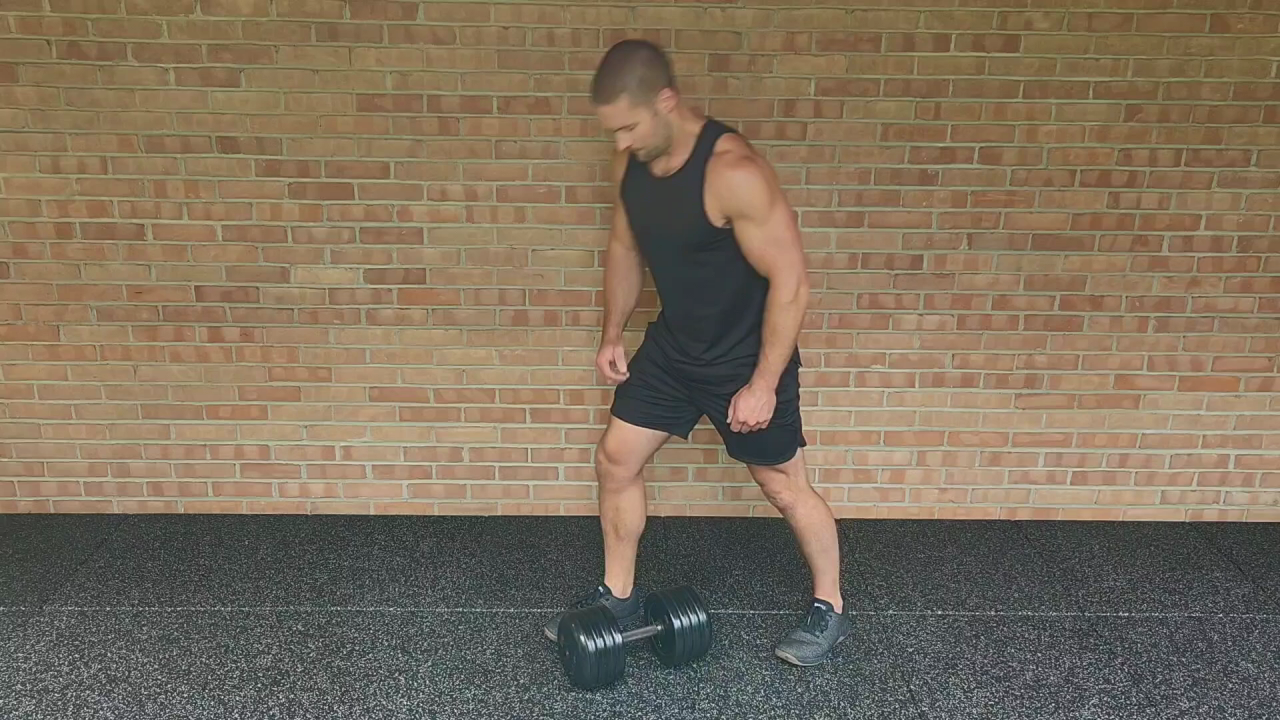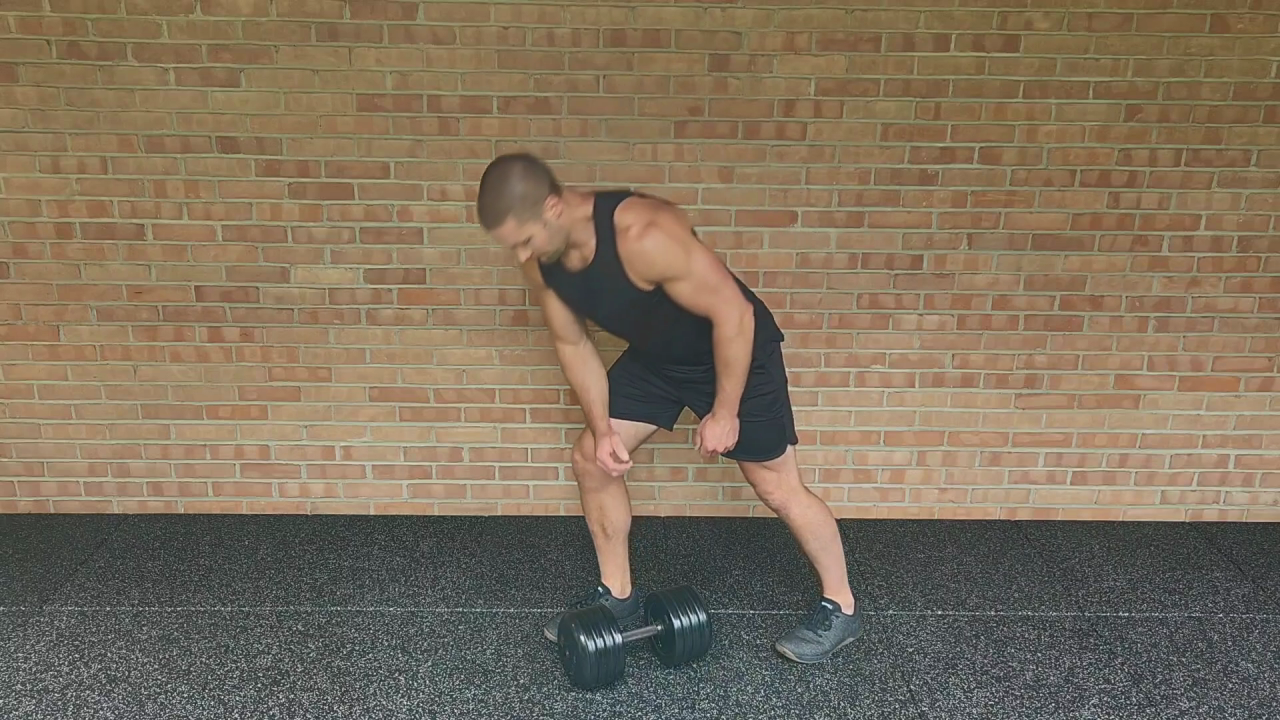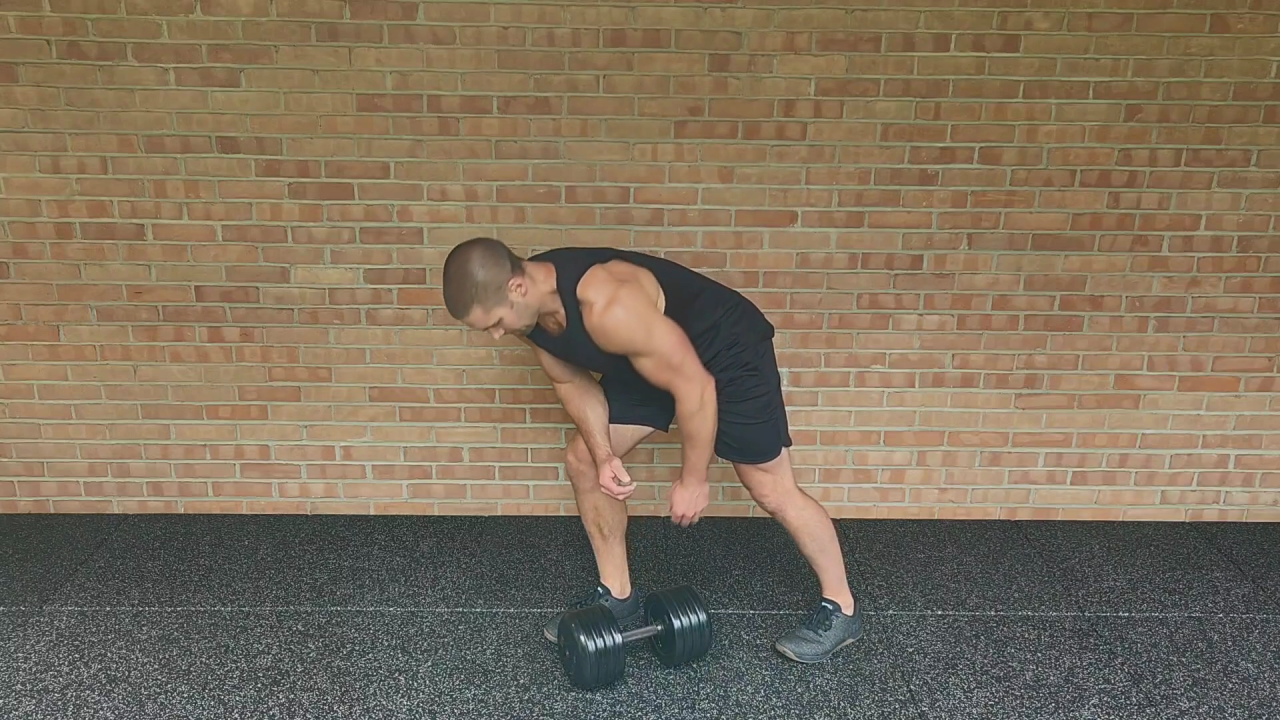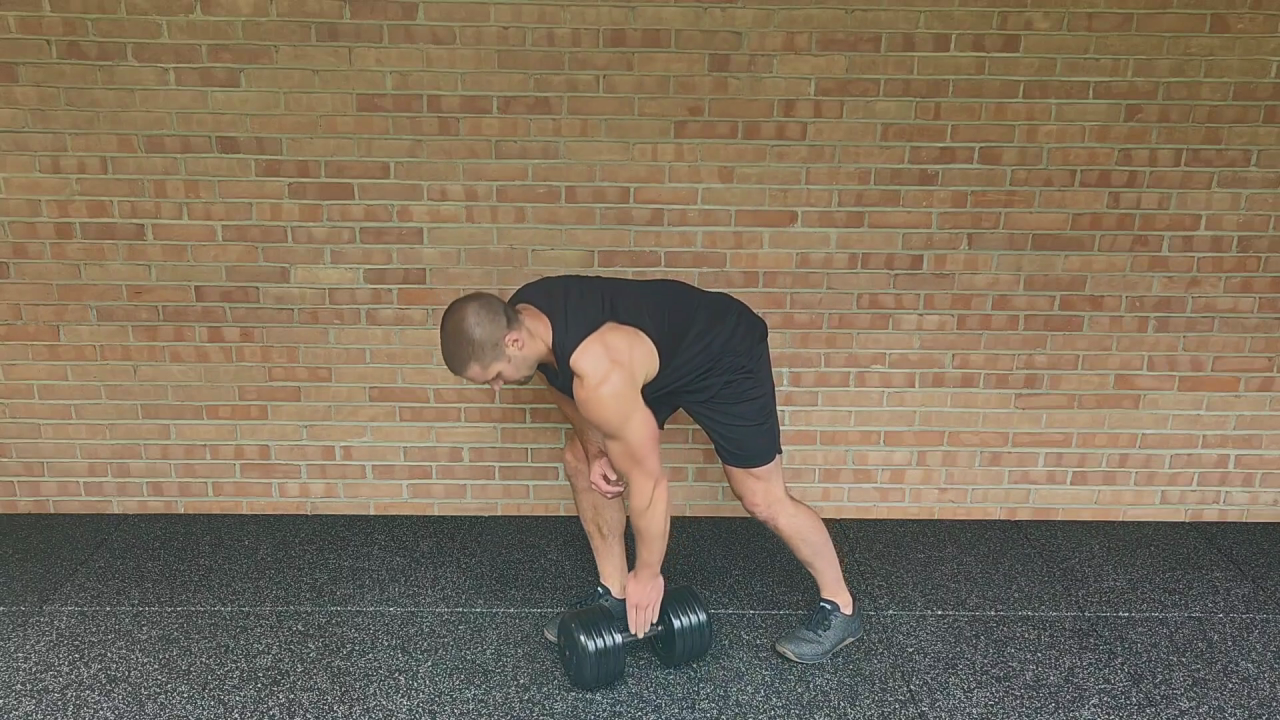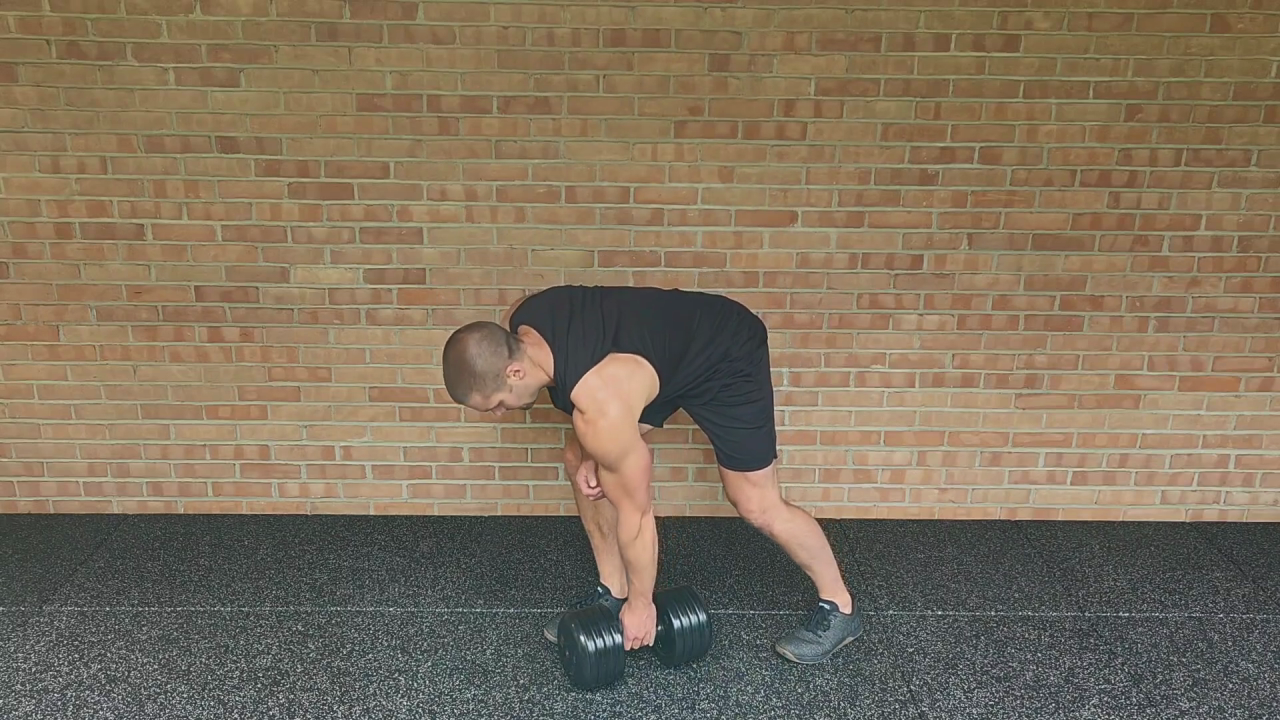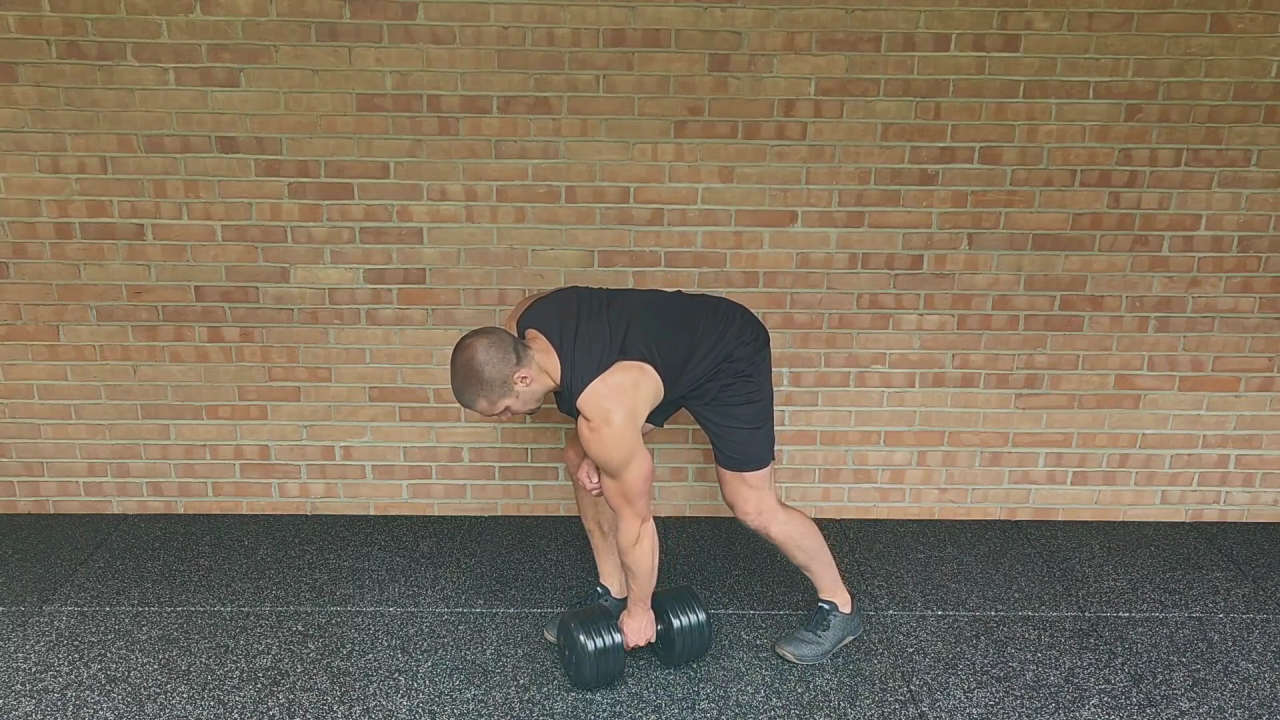
dt=0.3s
person 1, frame 1
left shoulder: (734, 172)
right shoulder: (631, 166)
left elbow: (790, 281)
right elbow: (623, 251)
left wrist: (765, 383)
right wrist: (611, 335)
left hip: (746, 354)
right hip: (673, 345)
left knee: (783, 486)
right knee: (615, 461)
left ankle: (830, 607)
right ankle: (618, 595)
person 1, frame 2
left shoulder: (644, 236)
right shoulder: (542, 260)
left elbow: (733, 315)
right elbow: (571, 343)
left wrist: (724, 413)
right wrist: (602, 428)
left hip: (733, 354)
right hip: (654, 356)
left knee: (777, 487)
right knee: (590, 461)
left ankle: (840, 606)
right ankle: (617, 595)
person 1, frame 3
left shoulder: (606, 305)
right shoulder: (528, 300)
left elbow: (696, 384)
right elbow: (571, 380)
left wrist: (693, 478)
right wrist: (604, 453)
left hip: (728, 353)
right hip: (651, 357)
left knee: (772, 491)
right knee: (582, 461)
left ankle: (842, 608)
right ankle: (617, 595)
person 1, frame 4
left shoulder: (601, 374)
right shoulder: (520, 316)
left elbow: (649, 483)
left wrist: (647, 574)
right wrist: (596, 451)
left hip: (725, 356)
right hip: (663, 355)
left knee: (762, 498)
right knee: (579, 461)
left ankle: (840, 608)
right ankle: (614, 593)
person 1, frame 5
left shoulder: (600, 402)
right shoulder: (515, 327)
left elbow: (635, 512)
left wrist: (641, 604)
right wrist: (589, 452)
left hip: (726, 356)
right hip: (666, 346)
left knee: (757, 504)
right knee: (579, 462)
left ankle: (839, 608)
right ankle: (613, 592)
person 1, frame 6
left shoulder: (605, 408)
right shoulder: (520, 329)
left elbow: (634, 519)
left wrist: (639, 610)
right wrist: (592, 453)
left hip: (729, 357)
right hip: (670, 344)
left knee: (752, 507)
right knee: (580, 459)
left ankle: (839, 608)
right ankle: (612, 592)
